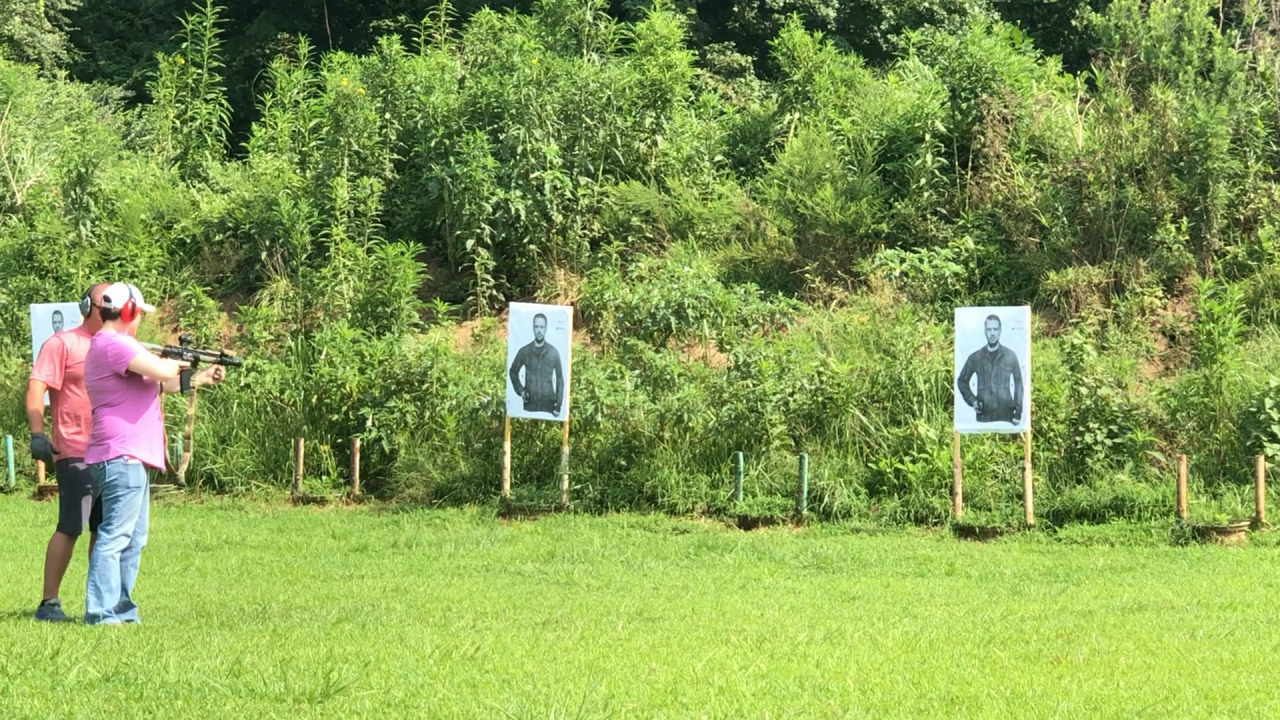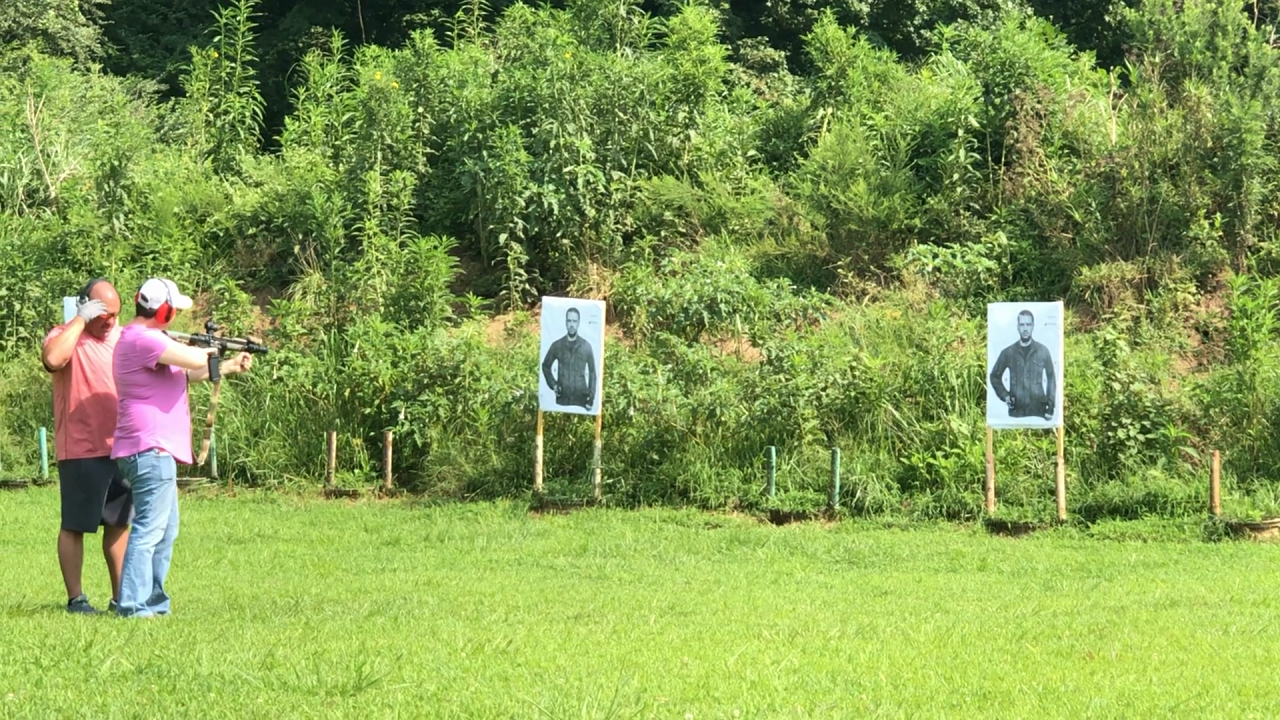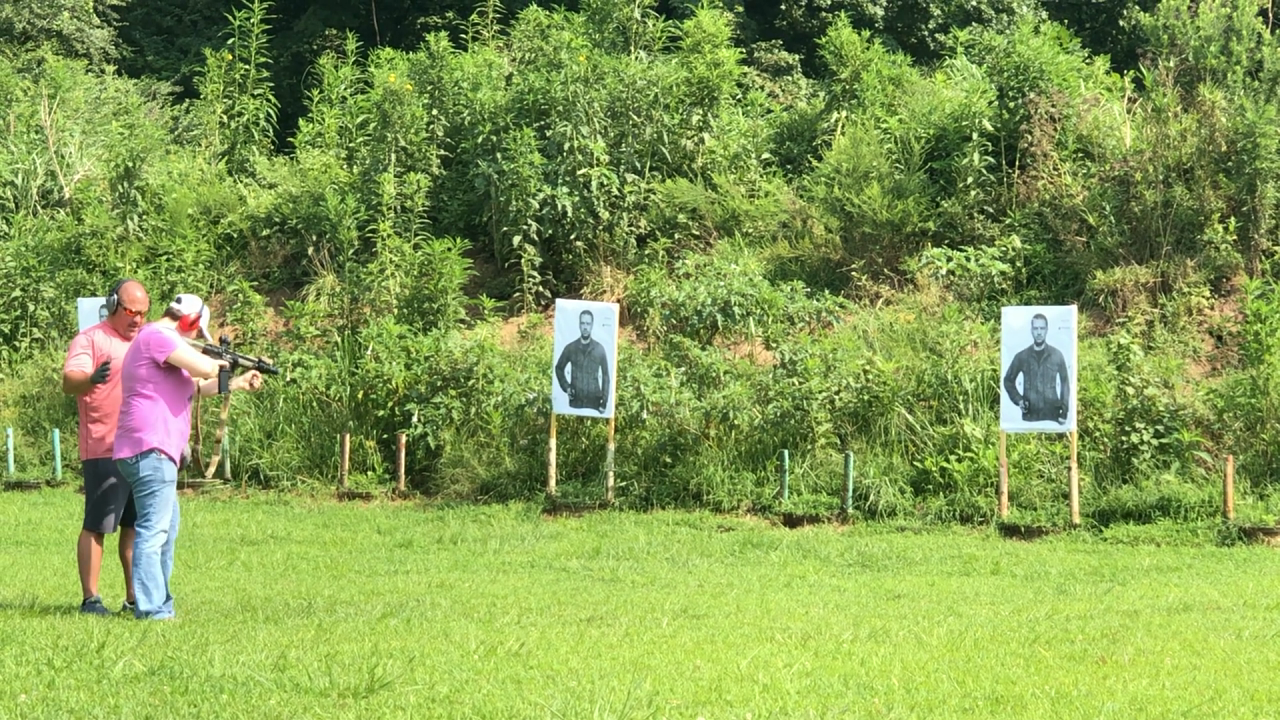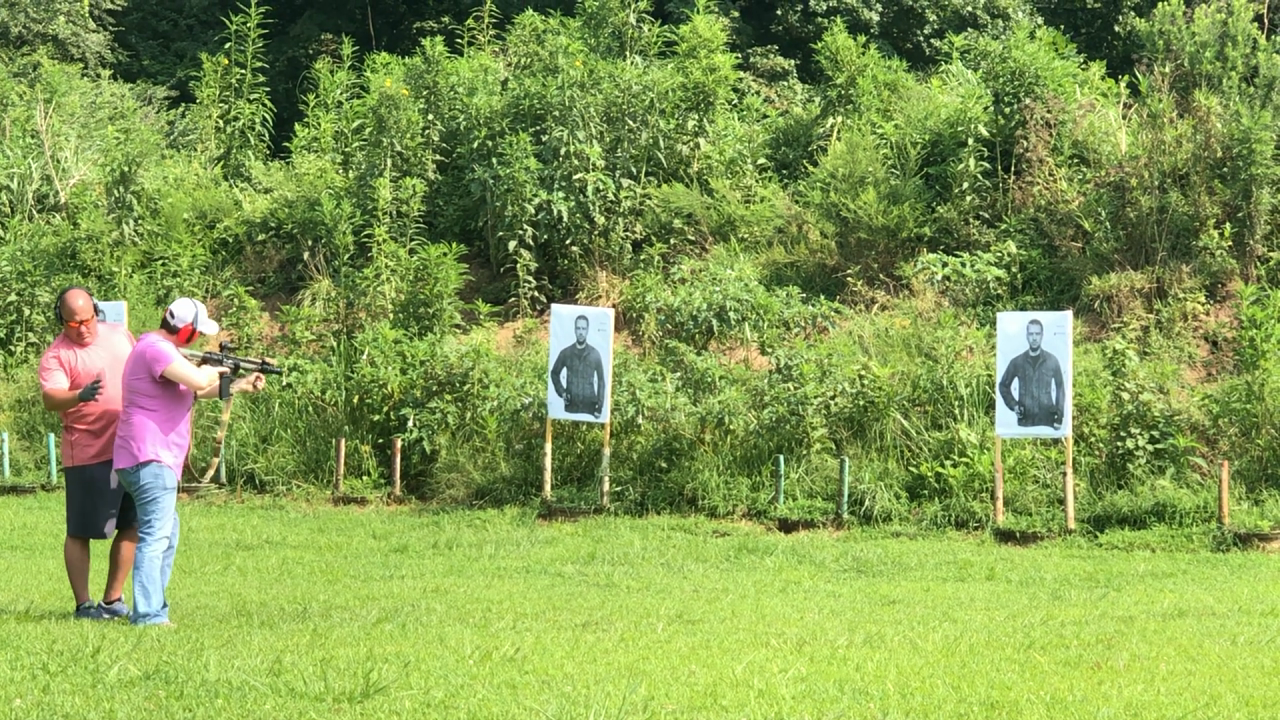
dt=1s
person 1, frame 1
right shoulder: (62, 343)
right elbow: (36, 389)
right wrist: (37, 433)
right hip: (76, 452)
right knee: (70, 527)
right ankle: (48, 603)
person 1, frame 2
left shoulder: (121, 335)
right shoulder: (64, 335)
right elbow: (52, 359)
right wrist: (81, 319)
right hip: (82, 450)
left knee: (119, 525)
right knee: (75, 526)
left ankle: (121, 596)
right ankle: (75, 598)
person 1, frame 3
right shoulder: (90, 339)
right elbow: (69, 381)
right wrist: (91, 378)
right hip: (105, 450)
left knee: (135, 525)
right knee: (96, 525)
left ankle: (134, 597)
right ankle: (90, 598)
person 1, frame 4
left shoulder: (120, 335)
right shoulder: (56, 355)
right elbow: (50, 399)
right wrist: (79, 396)
right hip: (89, 455)
left knee: (132, 526)
right knee: (81, 532)
left ankle: (113, 599)
right ankle: (83, 604)
person 2, frame 1
left shoulder: (114, 345)
right shoulder: (114, 344)
left elbow: (158, 385)
right elbow: (162, 373)
left wrist: (202, 378)
right wrist: (173, 364)
left hip: (130, 456)
right hip: (121, 457)
left knee: (133, 538)
right knee: (115, 536)
left ankle: (121, 609)
right ankle: (101, 614)
person 2, frame 2
left shoulder: (142, 337)
right shoulder: (143, 339)
left elbow: (183, 373)
right elbow: (194, 361)
left wrist: (230, 366)
right wrist: (203, 350)
left hip: (153, 449)
right hip: (150, 449)
left knee: (165, 530)
right knee: (149, 529)
left ankle: (153, 602)
right ankle: (133, 606)
person 2, frame 3
left shoulder: (156, 340)
right shoulder: (158, 336)
left elbow: (191, 386)
right elbow: (204, 367)
left wrist: (236, 383)
right wrist: (215, 364)
left hip: (152, 448)
right hip: (150, 448)
left knee: (167, 527)
right knee: (153, 529)
left ankle: (159, 601)
right ankle: (150, 609)
person 2, frame 4
left shoulder: (160, 348)
right shoulder: (156, 349)
left elbow: (193, 391)
right elbow: (199, 381)
left wrist: (238, 386)
right wrist: (212, 371)
left hip: (153, 459)
right hip: (150, 459)
left knee: (166, 535)
right knee: (155, 535)
left ankle: (153, 608)
right ankle: (148, 614)
